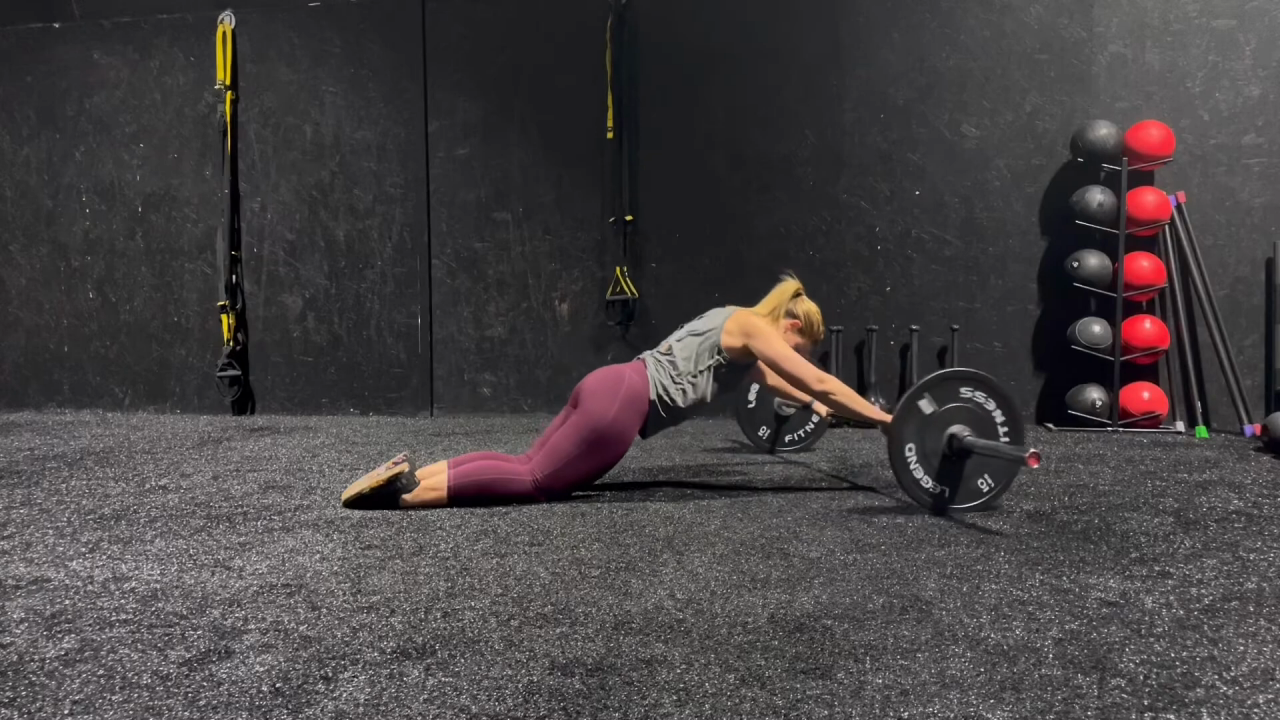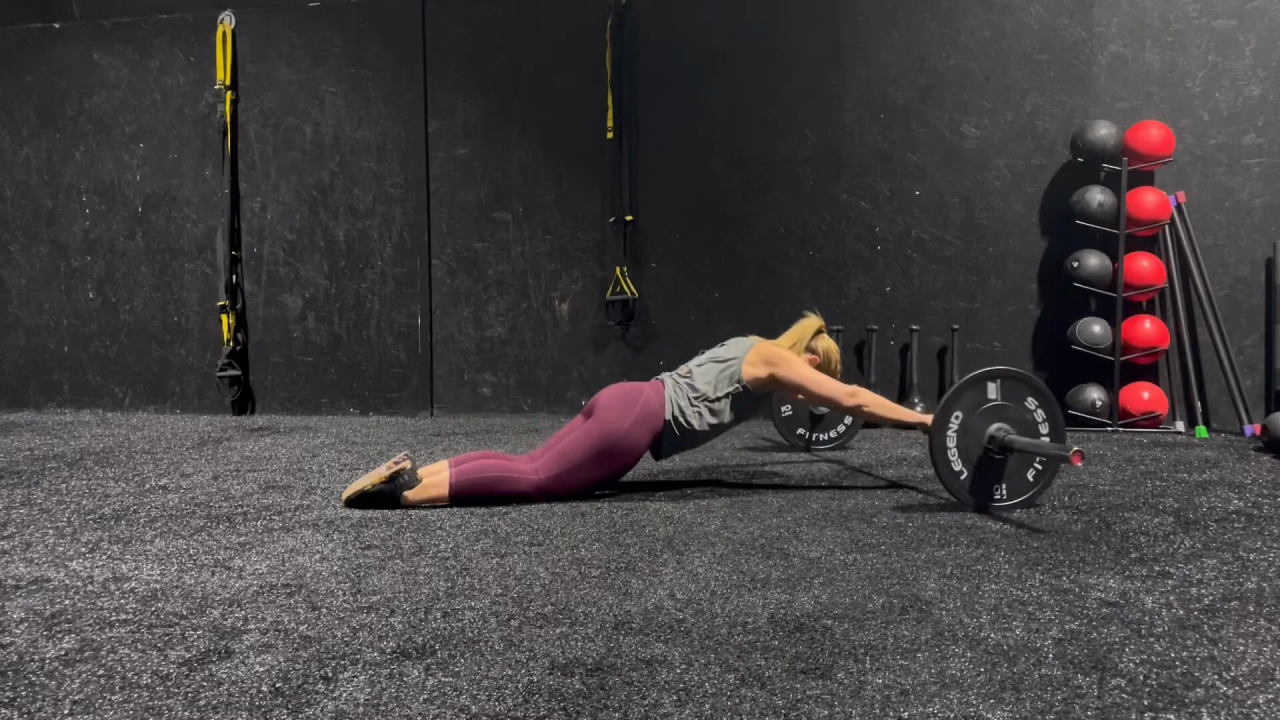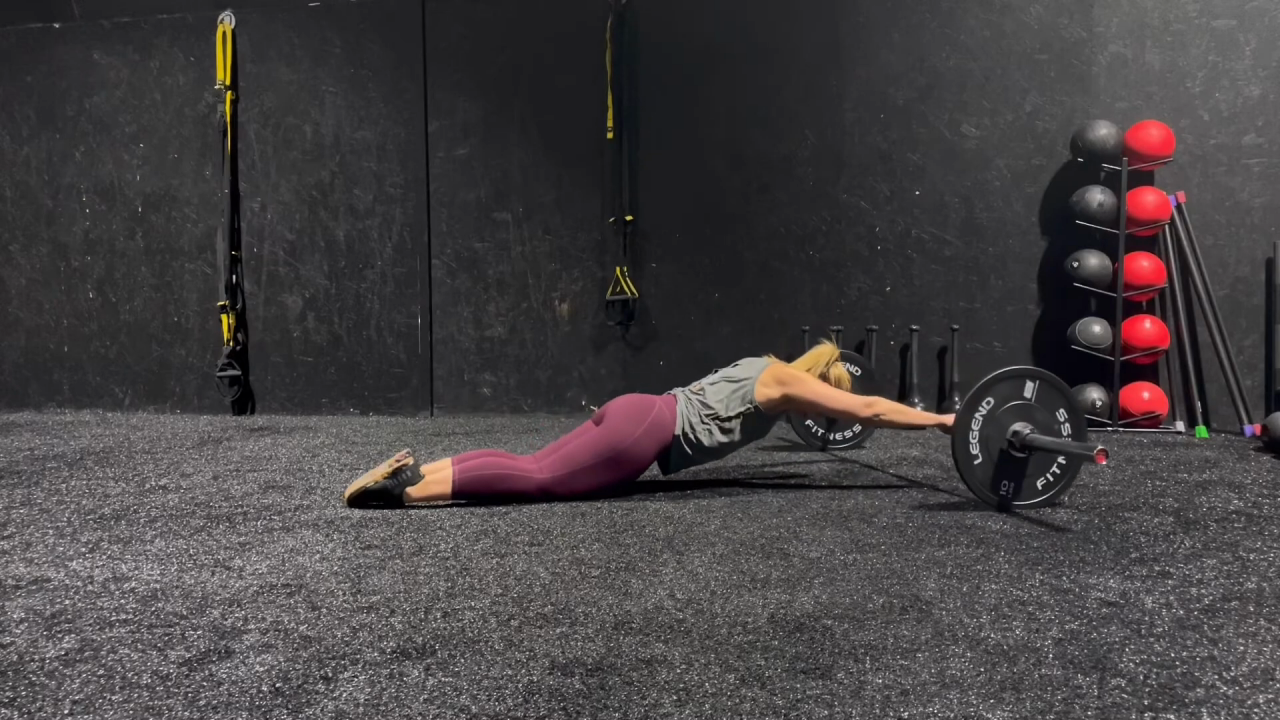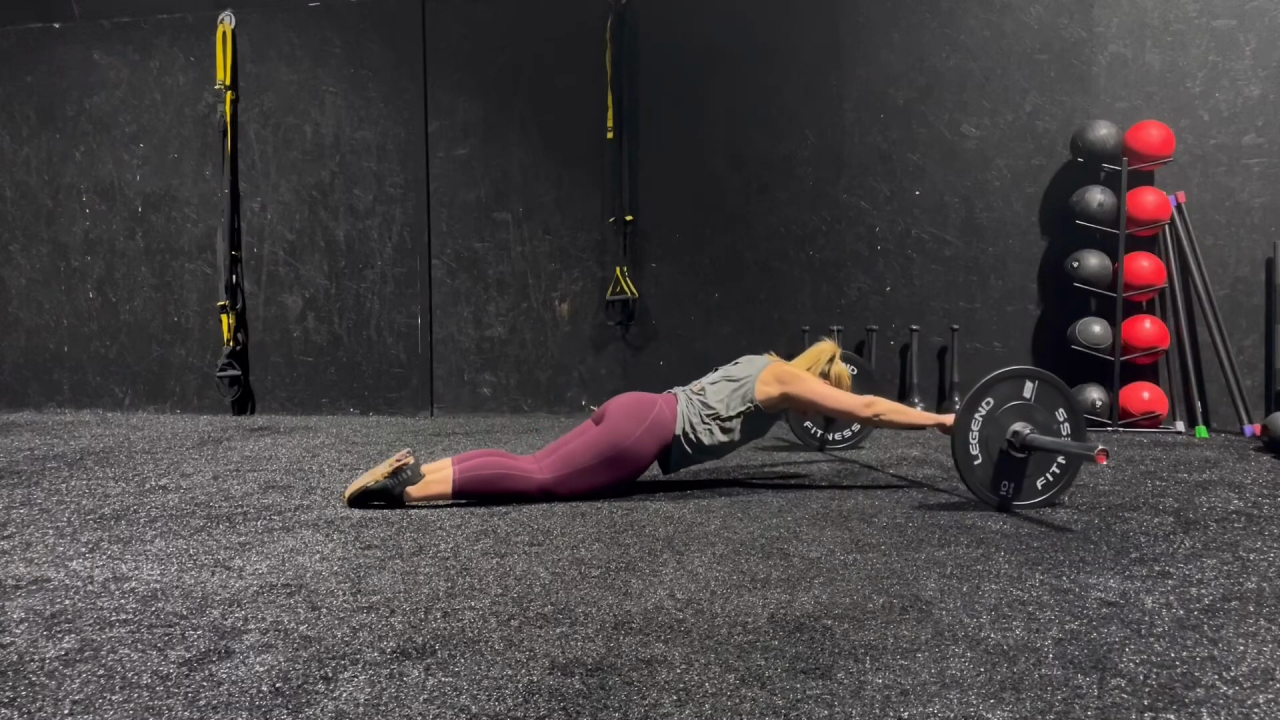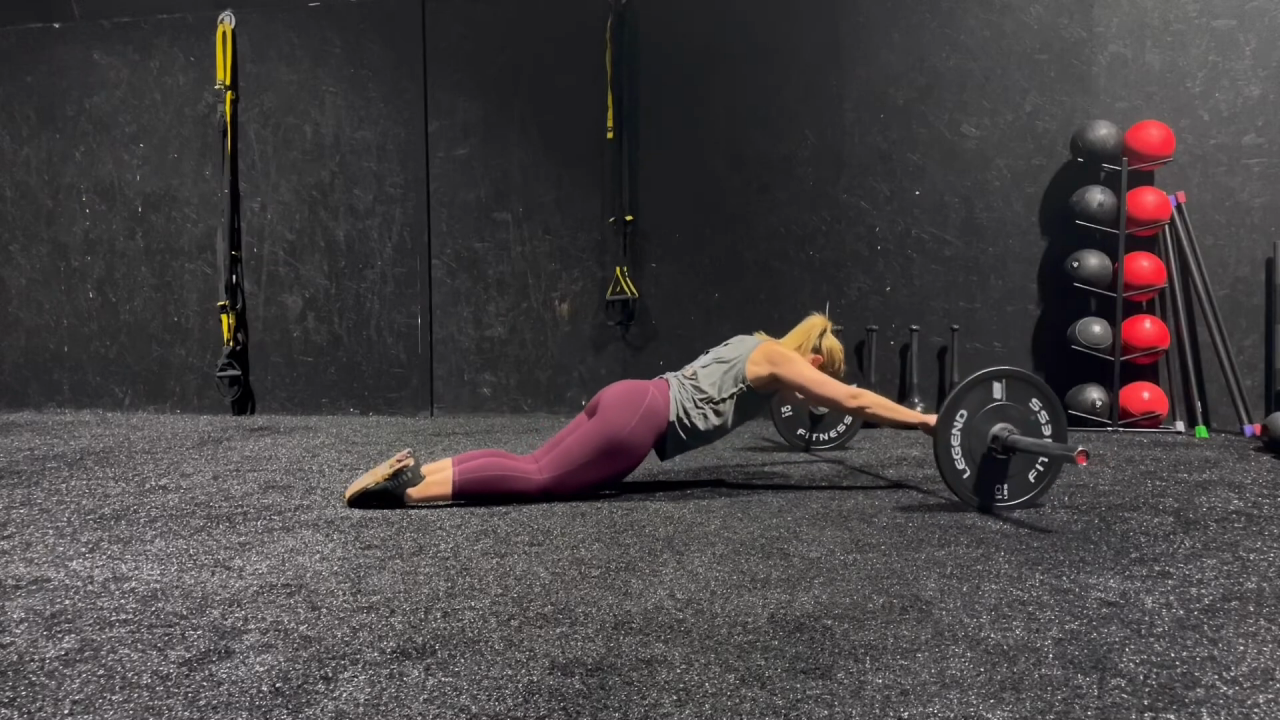
dt=0.3s
person 1, frame 1
left shoulder: (736, 324)
right shoulder: (755, 327)
left elbow: (769, 377)
right elbow: (819, 380)
left wrist: (814, 407)
right wrist: (884, 418)
left hip: (608, 389)
right hip: (622, 401)
left knee: (530, 469)
right knee: (533, 481)
left ankle: (408, 474)
right ankle: (405, 490)
person 1, frame 2
left shoulder: (758, 350)
right shoulder: (775, 359)
left elbow: (801, 394)
right elbow: (848, 396)
left wrist: (857, 412)
right wrist: (921, 421)
left hip: (622, 405)
right hip: (637, 418)
left knee: (530, 468)
right knee: (534, 478)
left ankle: (412, 471)
right ankle: (408, 488)
person 1, frame 3
left shoulder: (768, 367)
right shoulder: (787, 384)
left elbow: (852, 404)
right elbow: (868, 408)
right wrist: (940, 418)
left hip: (632, 415)
right hip: (644, 429)
left knee: (533, 467)
right knee: (535, 477)
left ankle: (411, 469)
right ankle: (406, 486)
person 1, frame 4
left shoulder: (768, 365)
right shoulder: (787, 381)
left elbow: (852, 403)
right elbow: (865, 407)
right wrist: (938, 420)
left hip: (633, 412)
right hip: (646, 428)
left knee: (534, 467)
right knee: (537, 478)
left ankle: (415, 468)
right ankle: (409, 487)
person 1, frame 5
left shoulder: (760, 347)
right shoulder: (778, 359)
left elbow: (829, 397)
right elbow: (852, 397)
left wrist: (834, 407)
right wrist: (922, 421)
left hip: (626, 402)
right hip: (640, 416)
left knee: (533, 465)
right knee: (539, 479)
left ankle: (414, 470)
right ankle: (410, 486)
